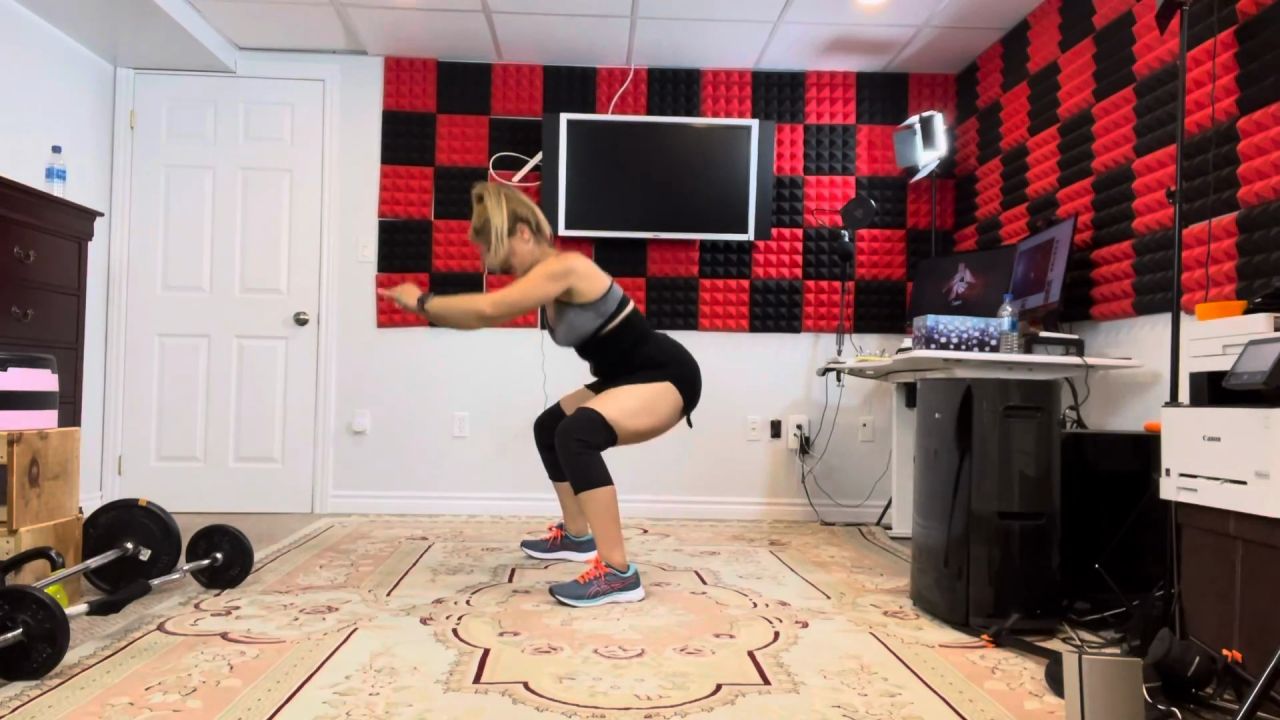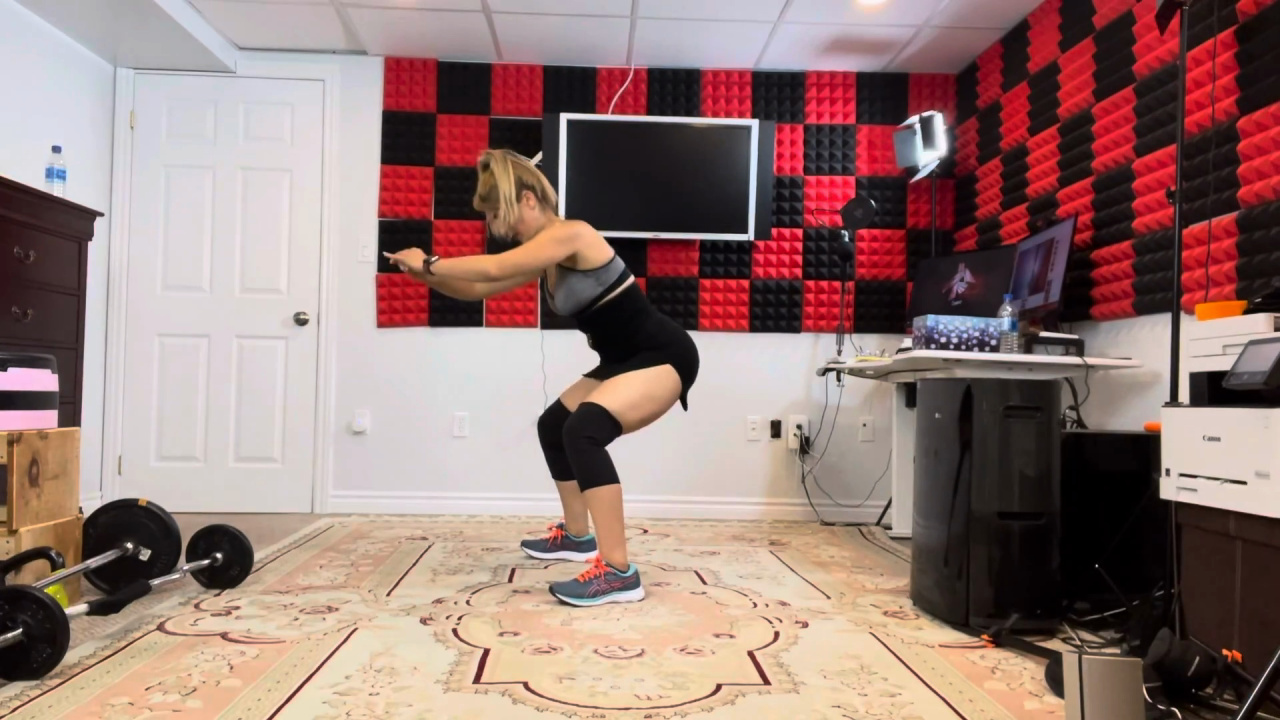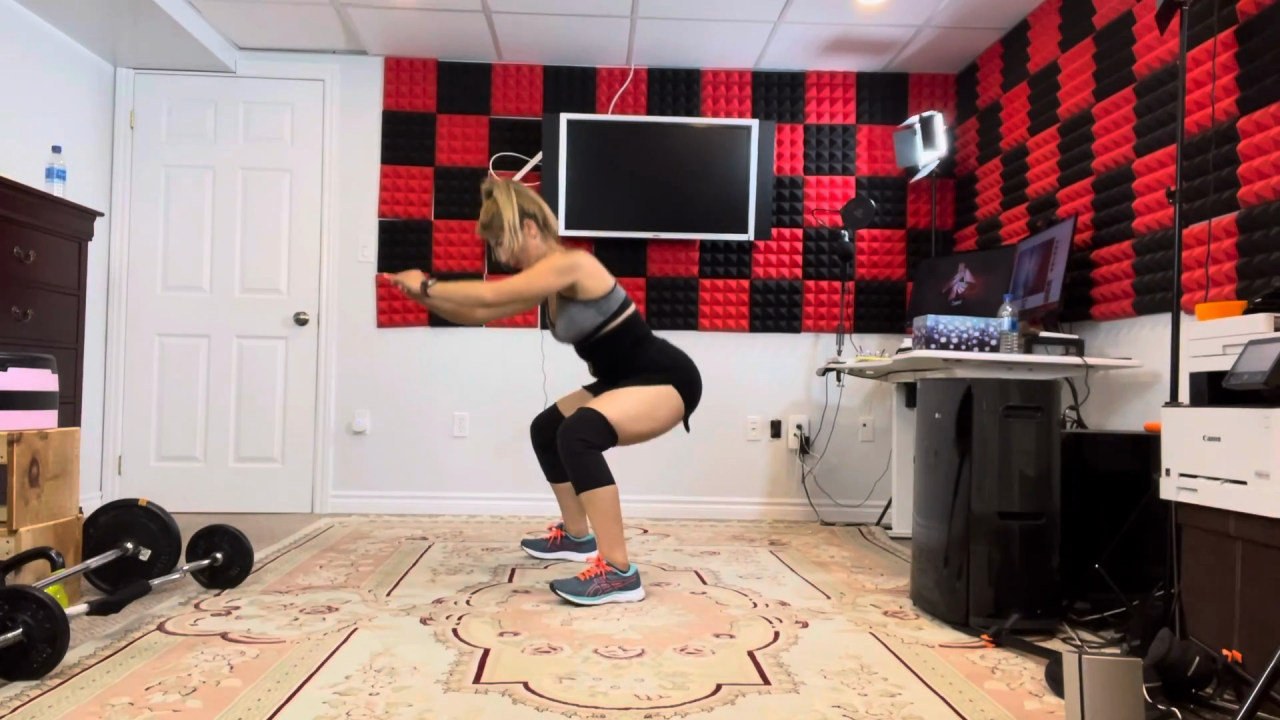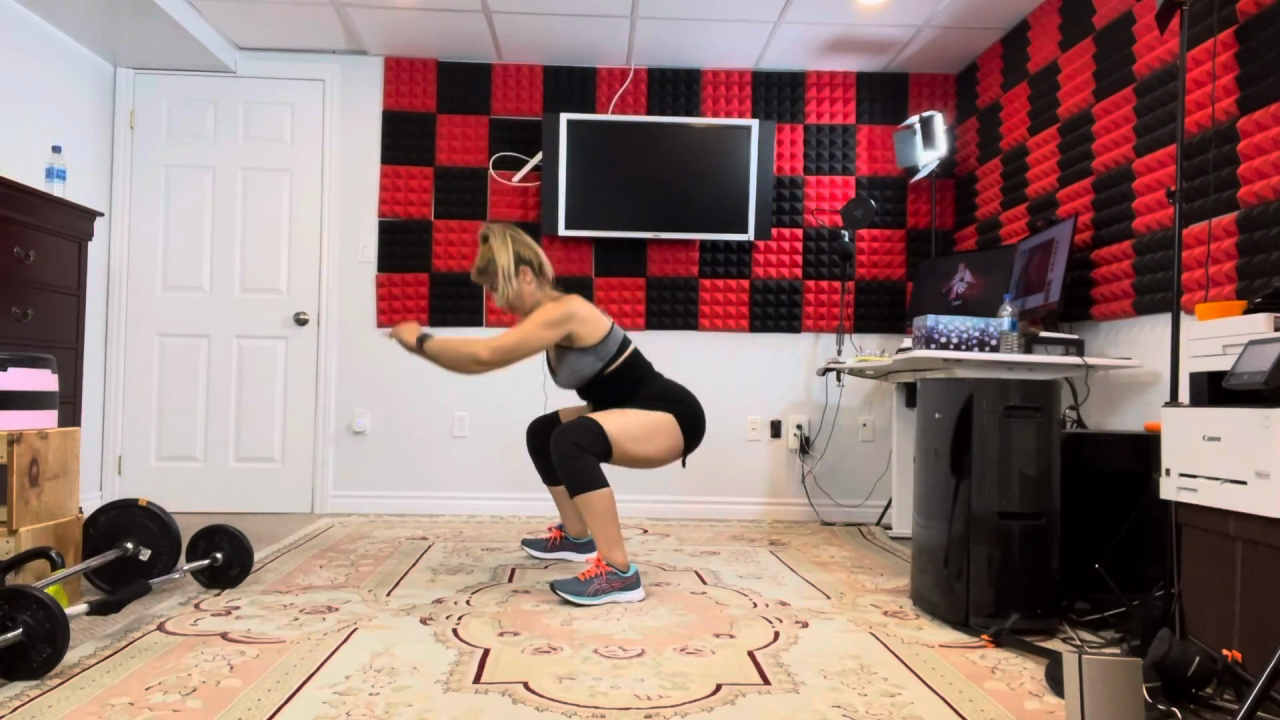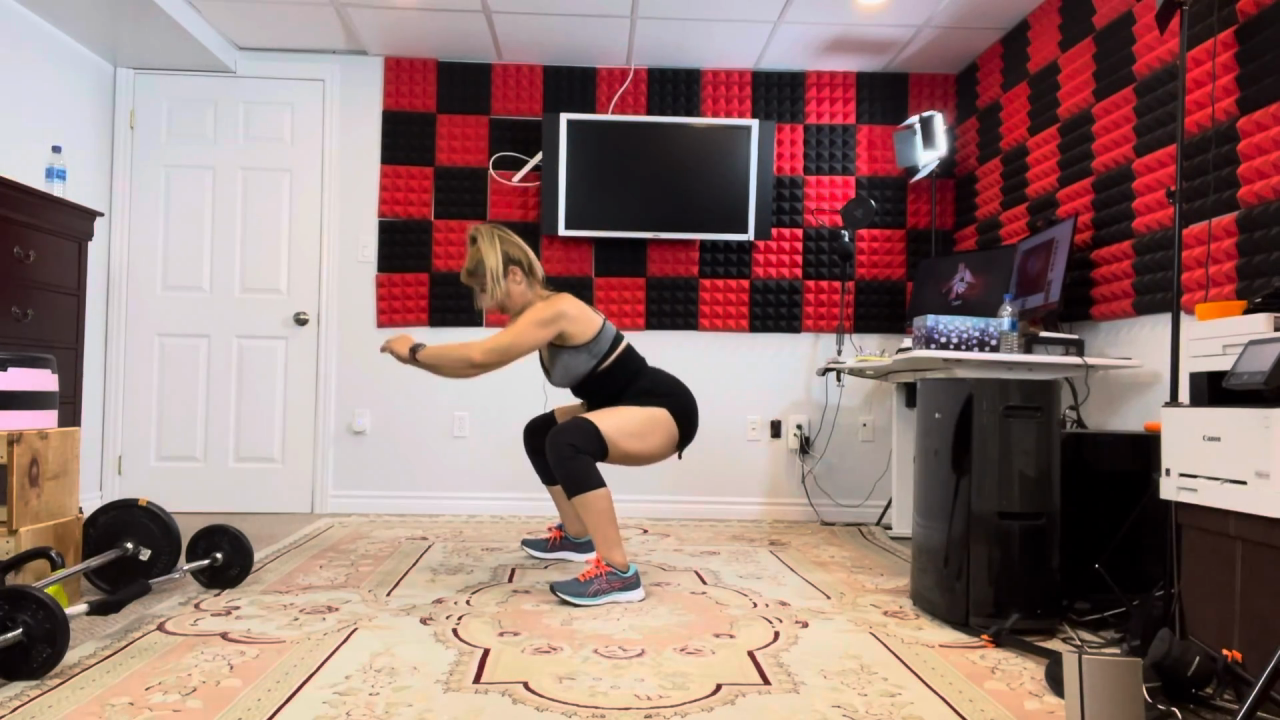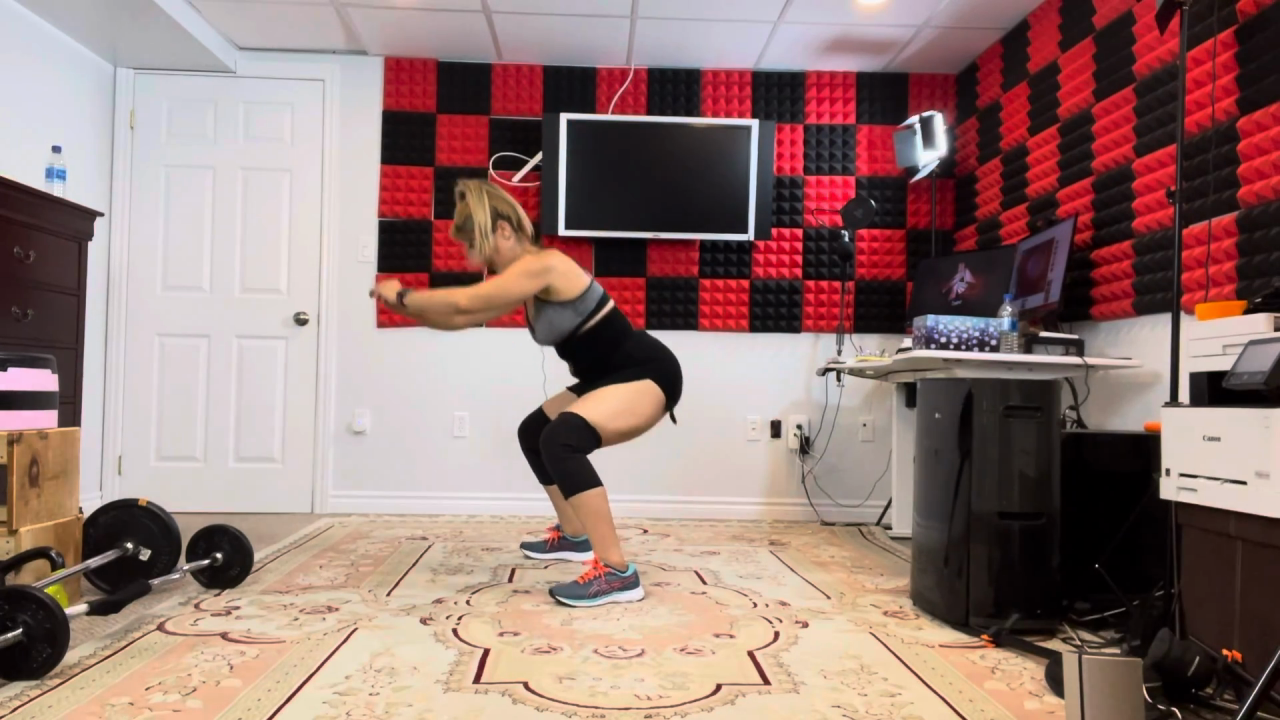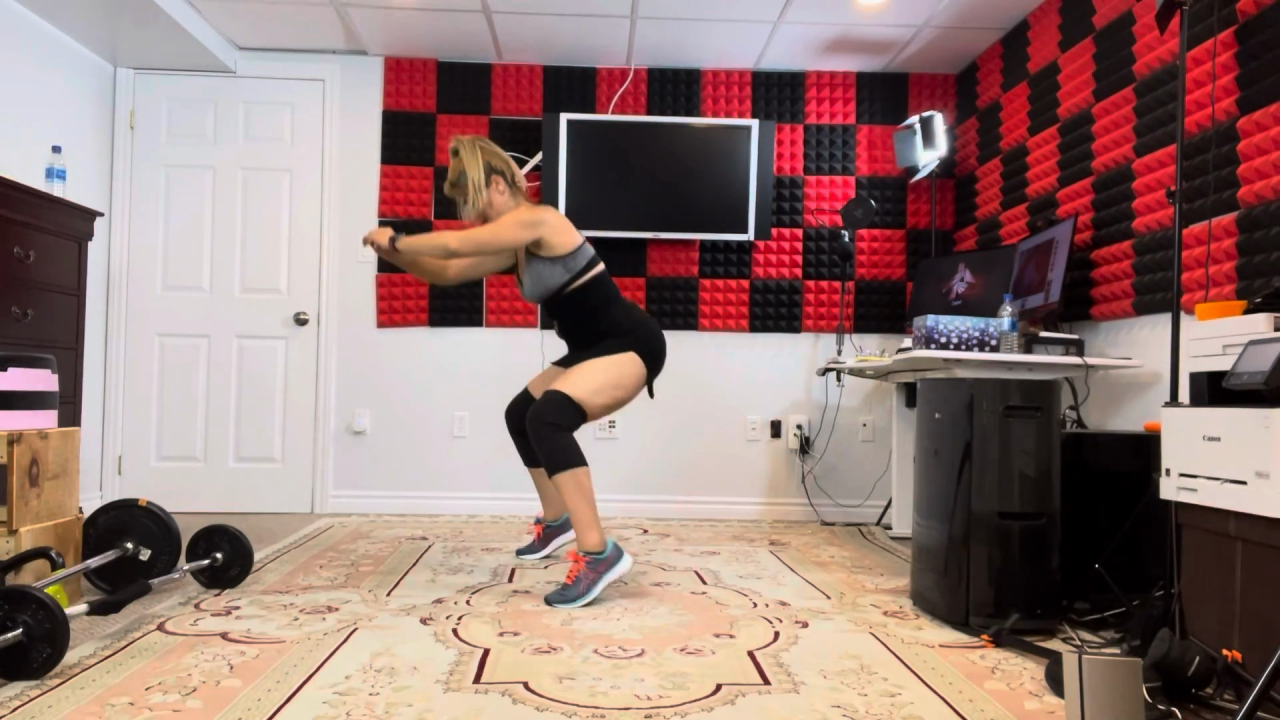
dt=0.2s
person 1, frame 1
left shoulder: (566, 266)
right shoulder: (544, 280)
left elbow: (489, 307)
right elbow: (483, 315)
left wrist: (422, 303)
right wrist: (422, 302)
left hip: (667, 375)
right hip: (630, 377)
left knee: (577, 435)
right knee: (550, 428)
left ankle: (617, 572)
right ankle: (577, 535)
person 1, frame 2
left shoulder: (571, 234)
right shoulder: (547, 254)
left elbow: (493, 269)
right elbow: (479, 289)
left wrist: (428, 263)
right wrist: (425, 273)
left hip: (665, 355)
right hip: (628, 360)
left knee: (584, 430)
right knee: (554, 425)
left ankle: (618, 571)
right ankle: (576, 535)
person 1, frame 3
left shoulder: (569, 264)
right shoulder: (548, 277)
left elbow: (492, 297)
right elbow: (483, 312)
left wrist: (426, 288)
right wrist: (427, 293)
left hip: (669, 381)
right hip: (633, 381)
left knee: (578, 434)
right knee: (547, 429)
left ankle: (618, 571)
right ankle: (576, 536)
person 1, frame 4
left shoulder: (565, 312)
right shoulder: (544, 319)
left elbow: (488, 354)
right elbow: (484, 361)
left wrist: (424, 342)
right wrist: (424, 345)
left hip: (673, 416)
right hip: (639, 414)
left knee: (571, 441)
right knee: (541, 435)
left ankle: (619, 572)
right ankle: (577, 537)
person 1, frame 5
left shoulder: (557, 311)
right shoulder: (539, 319)
left elbow: (480, 356)
right elbow: (474, 364)
left wrist: (416, 352)
right wrist: (414, 352)
left hip: (666, 408)
right hip: (634, 406)
left knee: (567, 442)
right knee: (539, 435)
left ankle: (618, 573)
right ankle: (576, 536)
person 1, frame 6
left shoulder: (546, 265)
right shoulder: (527, 283)
left elbow: (467, 299)
right elbow: (459, 317)
left wrist: (404, 296)
right wrist: (404, 301)
left hip: (648, 373)
right hip: (614, 376)
left knee: (561, 439)
right knee: (534, 432)
left ankle: (617, 572)
right ankle: (574, 536)
person 1, frame 7
left shoulder: (539, 219)
right shoulder: (518, 241)
left elbow: (457, 245)
right elbow: (450, 271)
left wrist: (395, 240)
right wrist: (394, 251)
left hip: (630, 342)
right hip: (596, 345)
left knee: (547, 418)
right knee: (521, 414)
left ankle: (599, 551)
right ankle: (554, 522)
